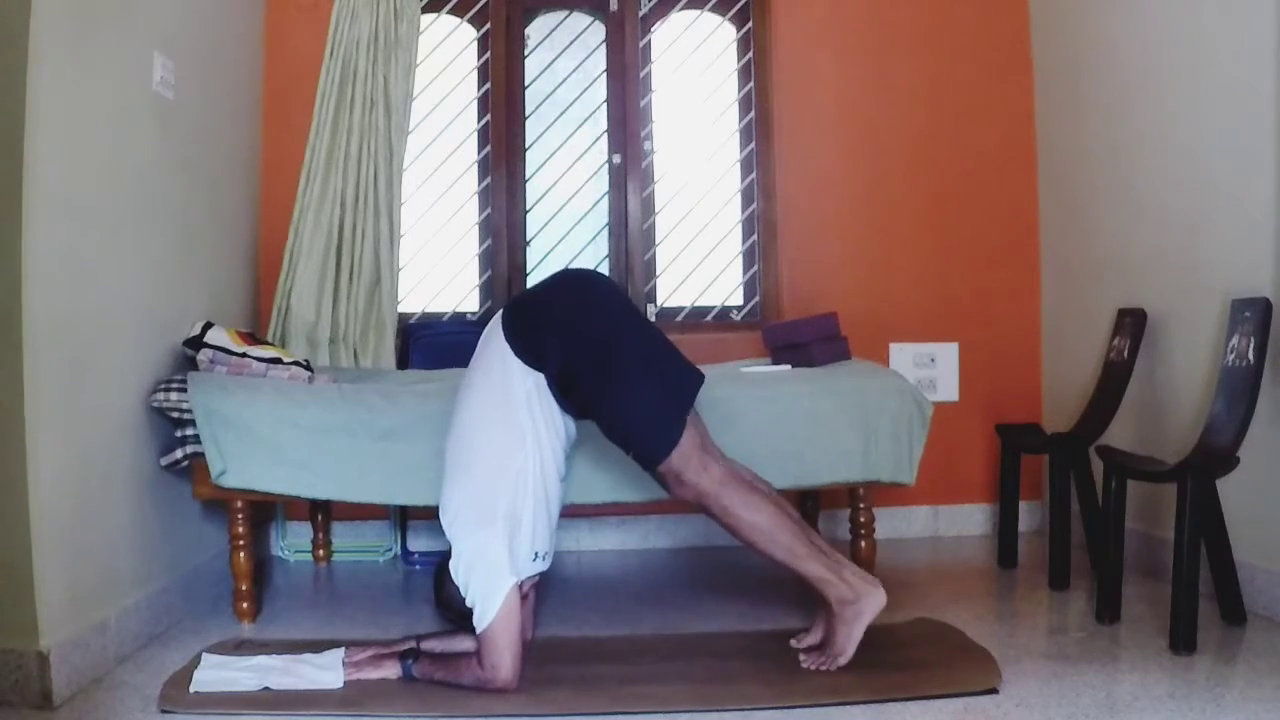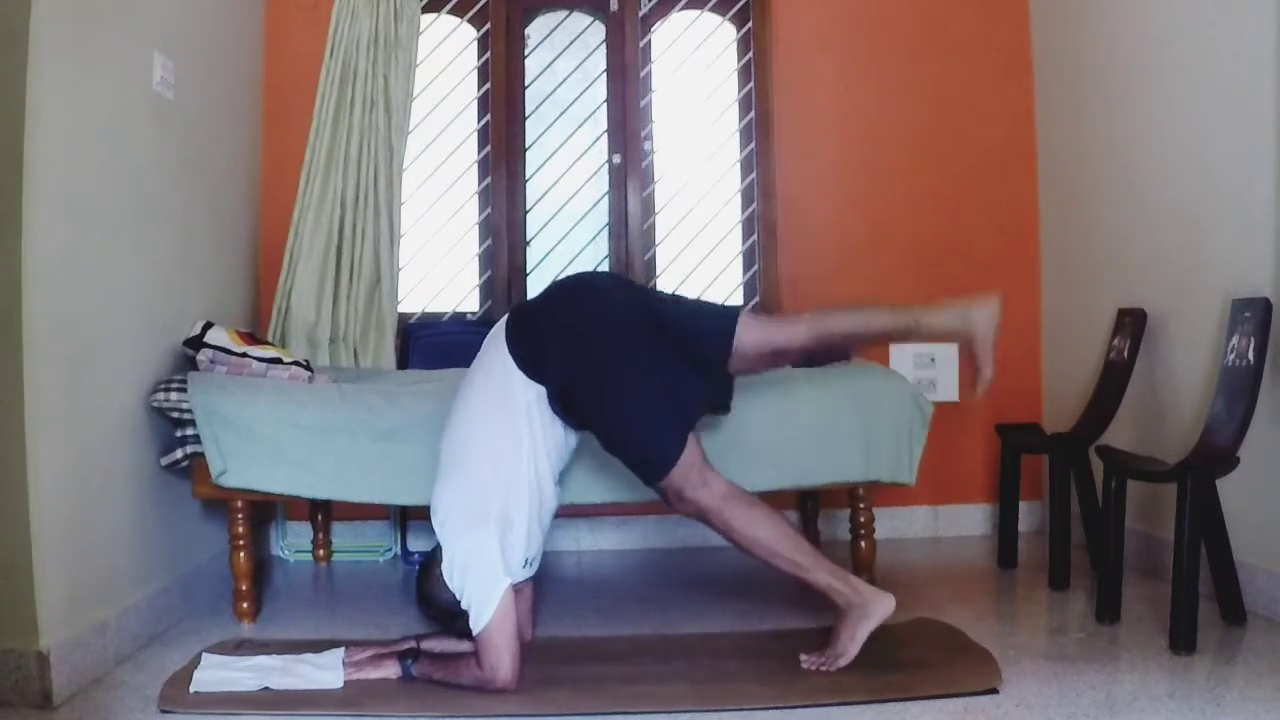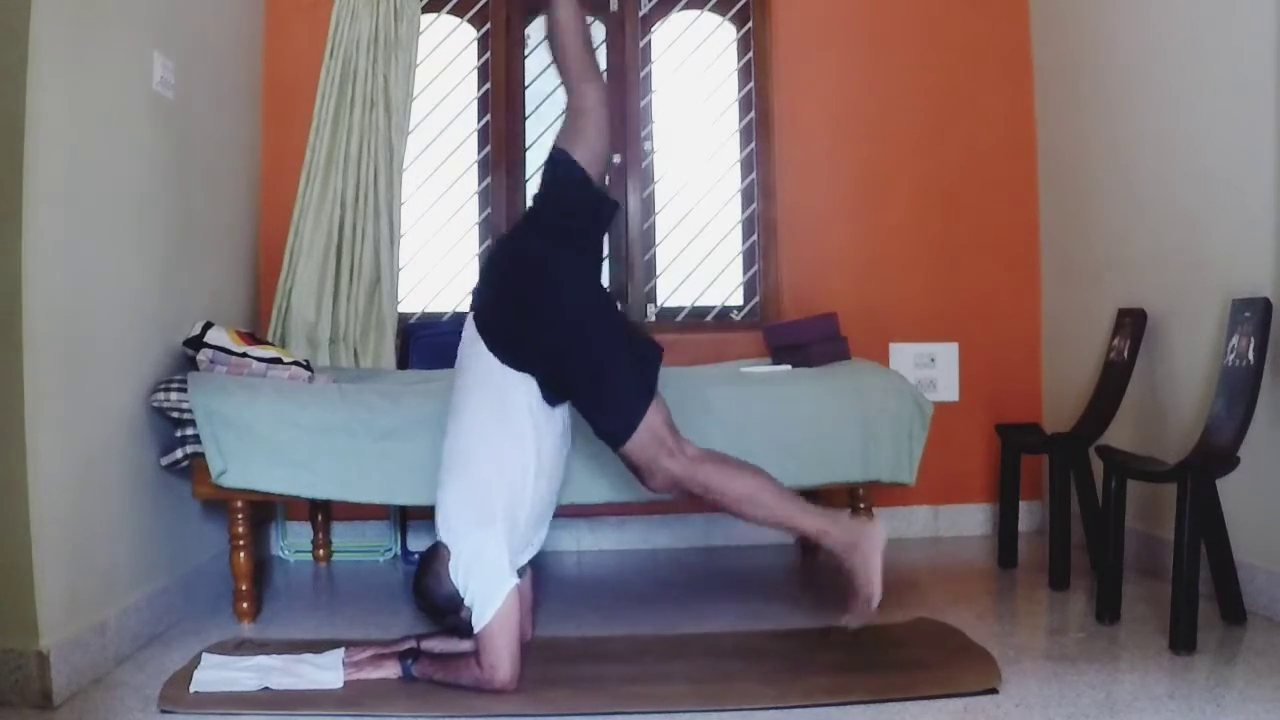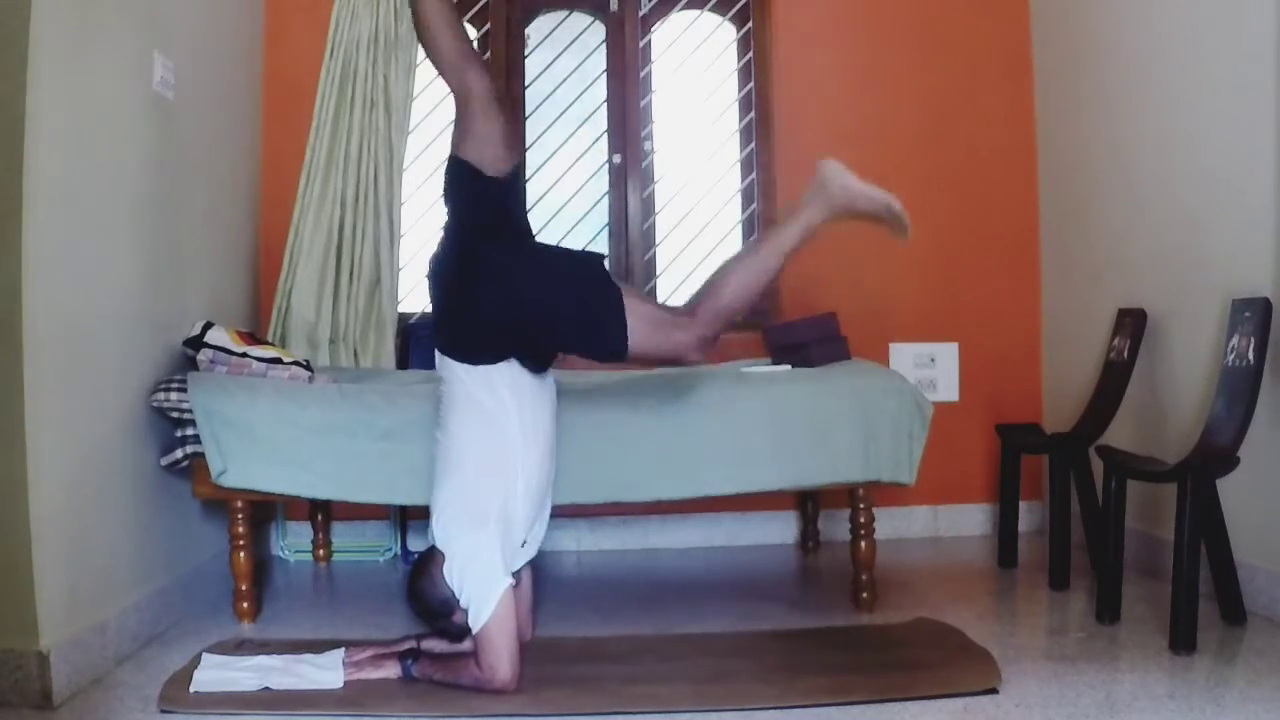
dt=0.3s
person 1, frame 1
left shoulder: (481, 540)
right shoulder: (481, 526)
left elbow: (500, 671)
right elbow: (516, 633)
left wrist: (404, 664)
right wrist: (417, 644)
left hip: (567, 325)
right hip: (567, 318)
left knee: (695, 477)
right knee: (700, 467)
left ankle: (845, 591)
right ankle: (840, 573)
person 1, frame 2
left shoulder: (469, 540)
right shoulder: (468, 530)
left elbow: (500, 672)
right elbow: (518, 626)
left wrist: (406, 661)
right wrist: (426, 642)
left hip: (567, 348)
right hip: (583, 311)
left knee: (697, 490)
right knee: (779, 339)
left ankle: (855, 598)
right ankle: (948, 318)
person 1, frame 3
left shoulder: (475, 540)
right shoulder: (476, 527)
left elbow: (499, 670)
left wrist: (405, 662)
right wrist: (430, 643)
right hip: (533, 280)
left knee: (672, 466)
right knee: (588, 105)
left ankle: (842, 532)
person 1, frame 4
left shoulder: (470, 543)
left elbow: (499, 672)
left wrist: (408, 662)
right wrist: (428, 641)
left hip: (492, 296)
right hip: (490, 298)
left ankle: (821, 200)
